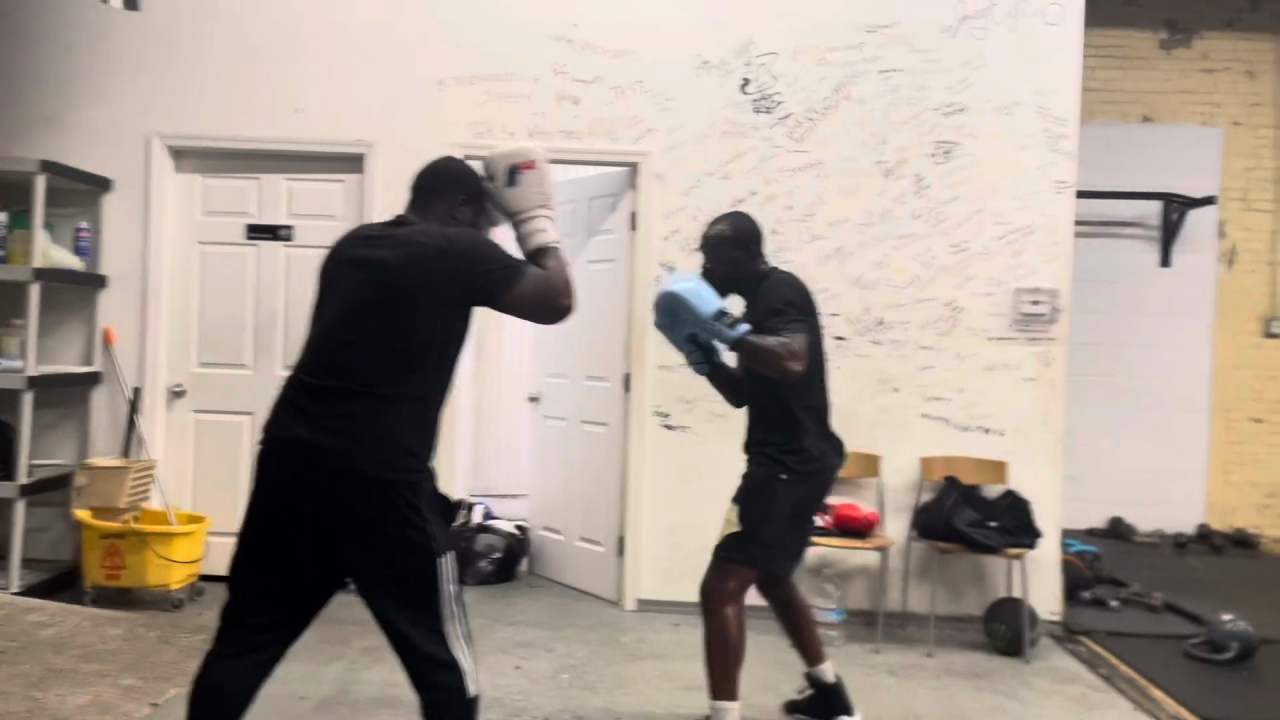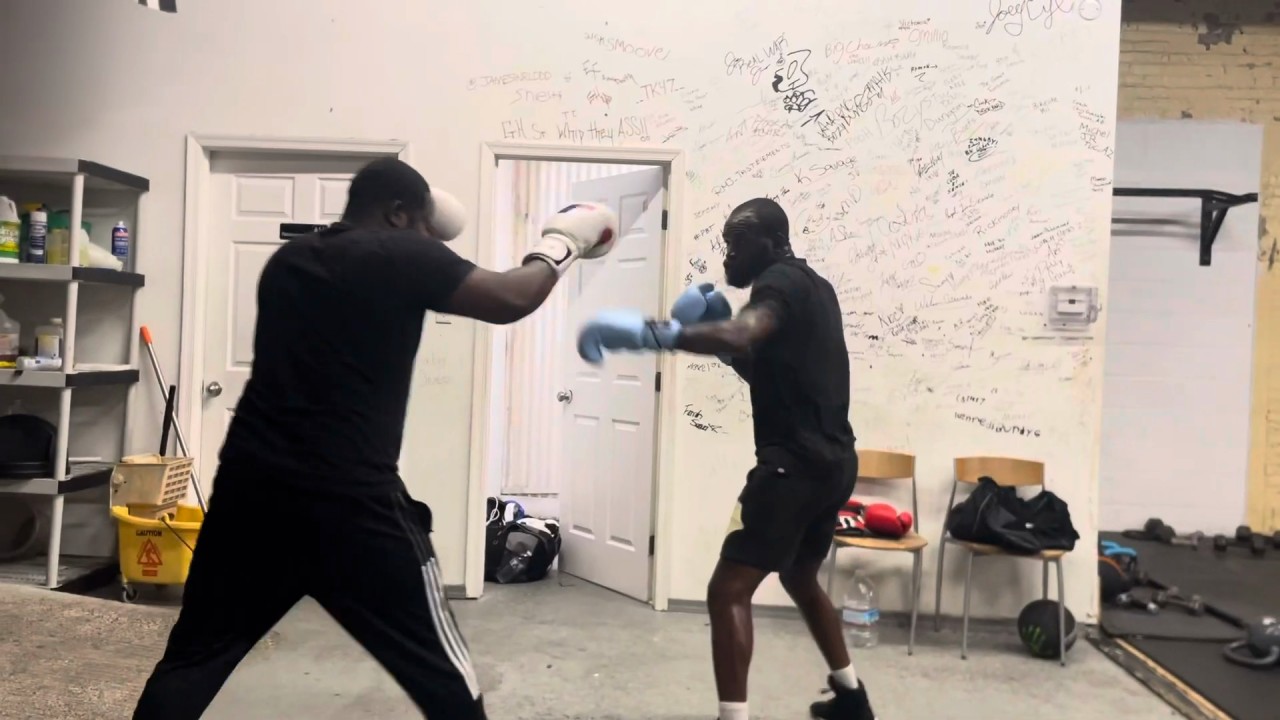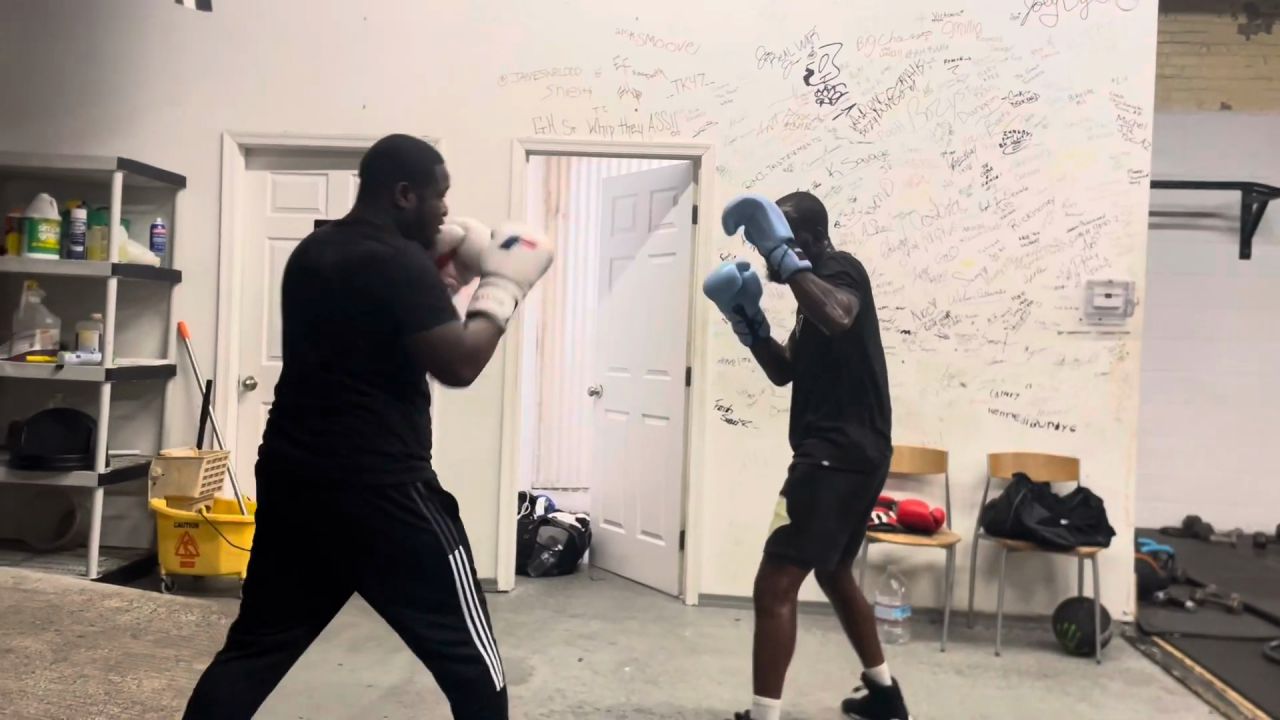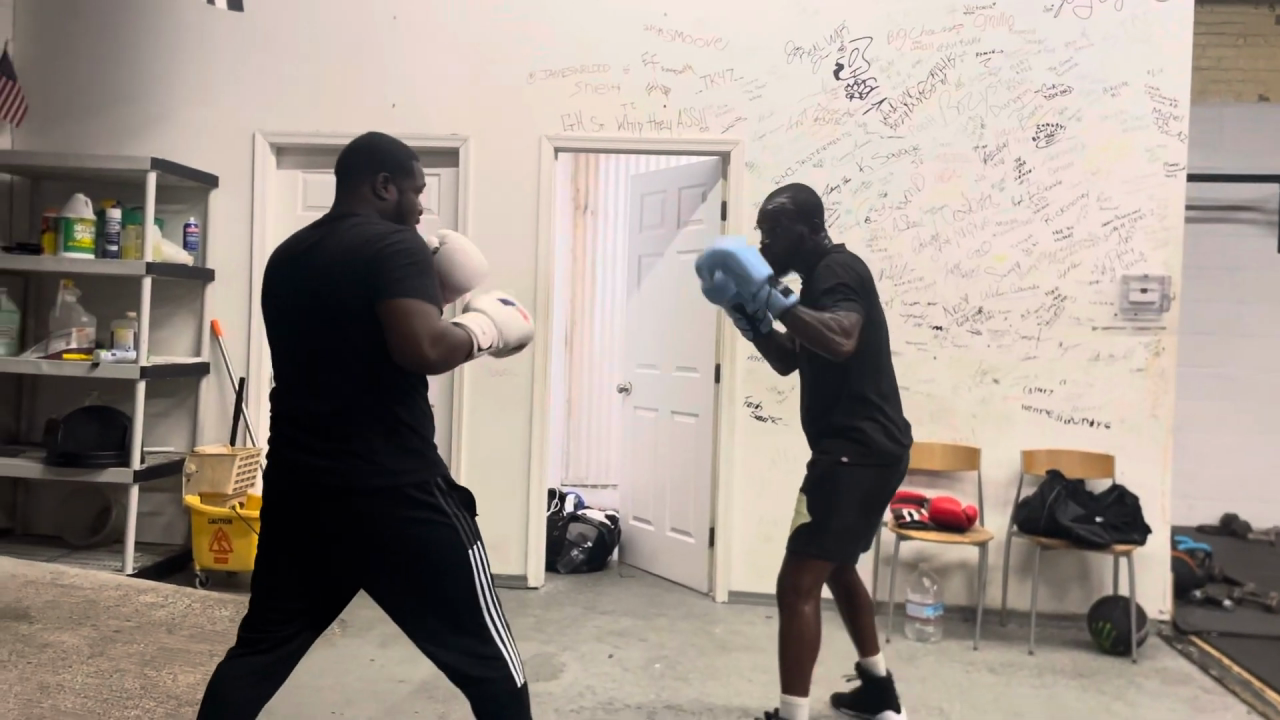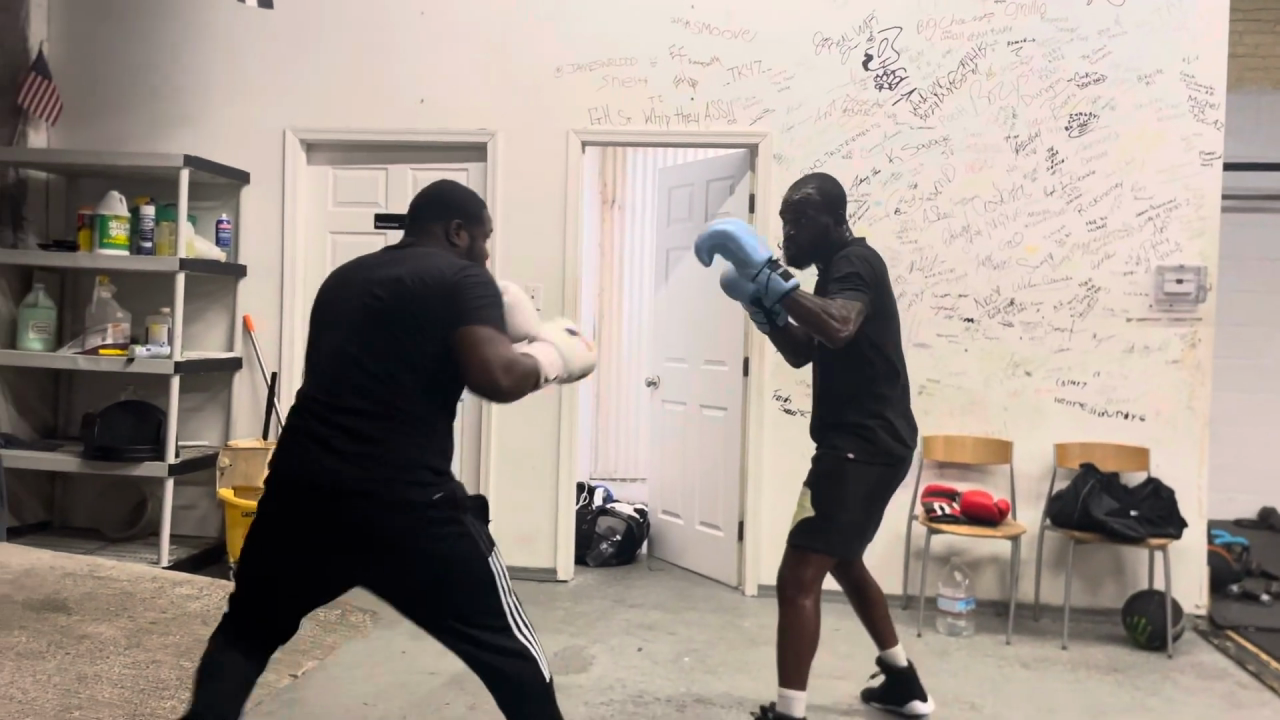
dt=0.5s
person 1, frame 1
left shoulder: (354, 246)
right shoulder: (456, 252)
right elbow: (554, 301)
right wrist: (534, 216)
left hip: (291, 461)
right hip: (380, 480)
left knee: (246, 637)
right knee: (442, 658)
person 1, frame 2
left shoulder: (286, 260)
right shoulder: (400, 256)
right elbow: (507, 299)
right wrist: (561, 243)
left hip: (249, 483)
right hip: (346, 497)
left knee: (195, 653)
right knee: (438, 666)
person 1, frame 3
left shoulder: (311, 253)
right shoulder: (396, 261)
right elbow: (457, 365)
left wrist: (442, 279)
right wrist: (505, 284)
left hip: (290, 480)
right hip: (379, 490)
left knee: (255, 646)
right knee: (466, 656)
person 1, frame 4
left shoulder: (285, 257)
right shoulder: (392, 246)
right elbow: (423, 350)
right wrist: (485, 326)
left hip: (297, 485)
right hip: (396, 488)
left knee: (261, 647)
right knee: (486, 658)
person 1, frame 5
left shoulder: (344, 278)
right shoulder: (461, 279)
right elbow: (495, 378)
right wrist: (554, 356)
left hip: (304, 486)
right hip: (408, 501)
left knee: (245, 635)
right knee: (510, 654)
person 2, frame 1
left shoulder: (780, 292)
right shoulder: (762, 301)
left elbow: (791, 363)
right elbow: (746, 392)
left wrist: (723, 327)
right wrist: (704, 355)
left hip: (785, 466)
right hip: (794, 461)
left knee: (721, 589)
right knee: (770, 577)
person 2, frame 2
left shoulder: (781, 281)
right shoulder: (810, 286)
left elbow: (746, 333)
left wrist: (646, 332)
right wrist: (720, 328)
left hip: (794, 465)
right hip: (831, 461)
left knee: (730, 590)
right knee: (800, 578)
person 2, frame 3
left shoulder: (839, 269)
right shoulder: (817, 280)
left elbow: (838, 318)
right elbow: (785, 372)
left wrist: (782, 255)
right wrist: (747, 320)
left hip: (835, 457)
right hip: (855, 455)
left knee: (774, 587)
right knee: (834, 573)
person 2, frame 4
left shoulder: (840, 271)
right shoulder: (818, 277)
left elbow: (841, 341)
right elbow: (789, 359)
left wrist: (766, 293)
right wrist: (748, 312)
left hip: (857, 452)
right hip: (868, 449)
left knee: (799, 583)
right knee: (837, 566)
person 2, frame 5
left shoulder: (855, 263)
right shoulder: (839, 267)
left elbow: (837, 327)
right elbow: (803, 352)
left wrist: (768, 276)
right wrist: (762, 307)
left hip: (860, 446)
right hip: (873, 443)
left knee: (798, 577)
right knee: (844, 560)
